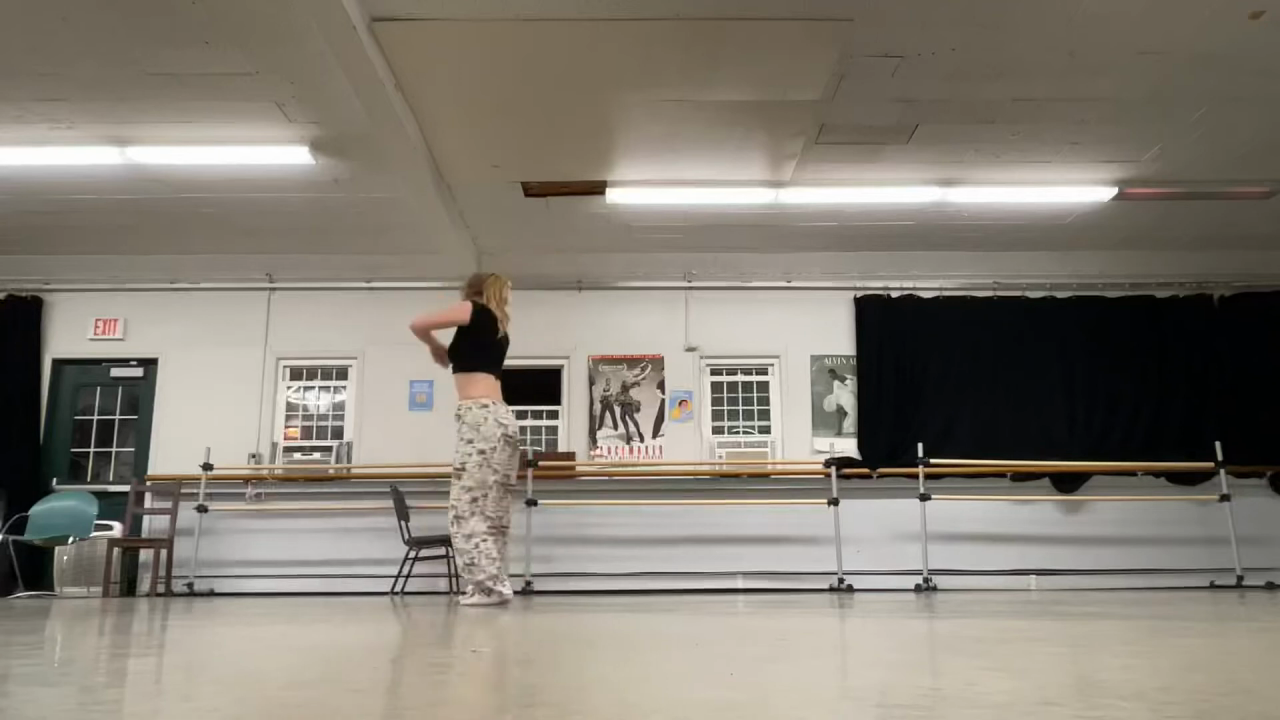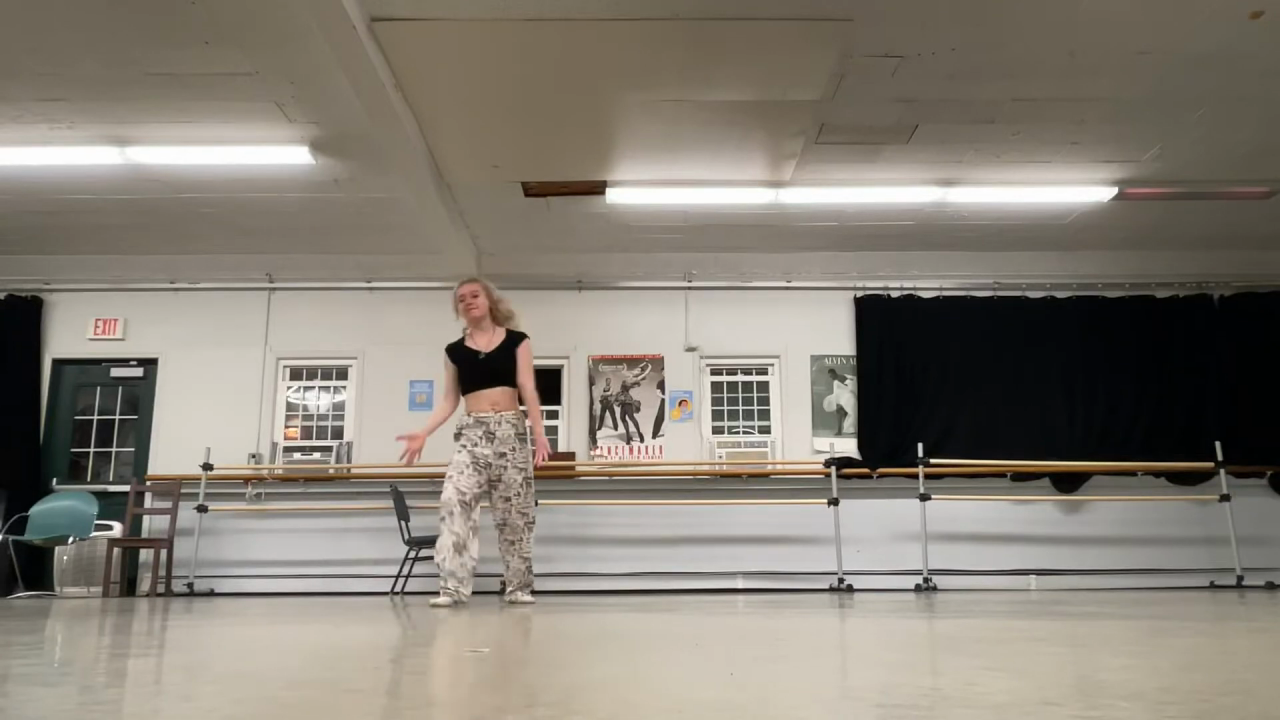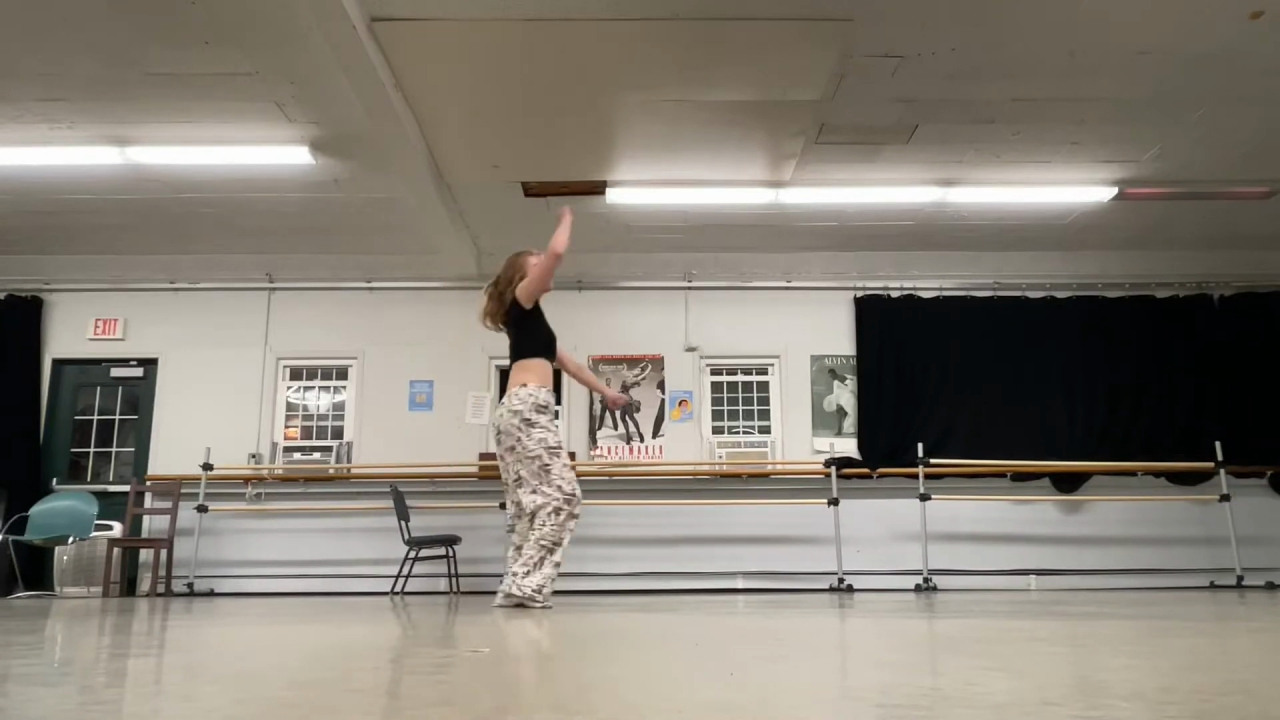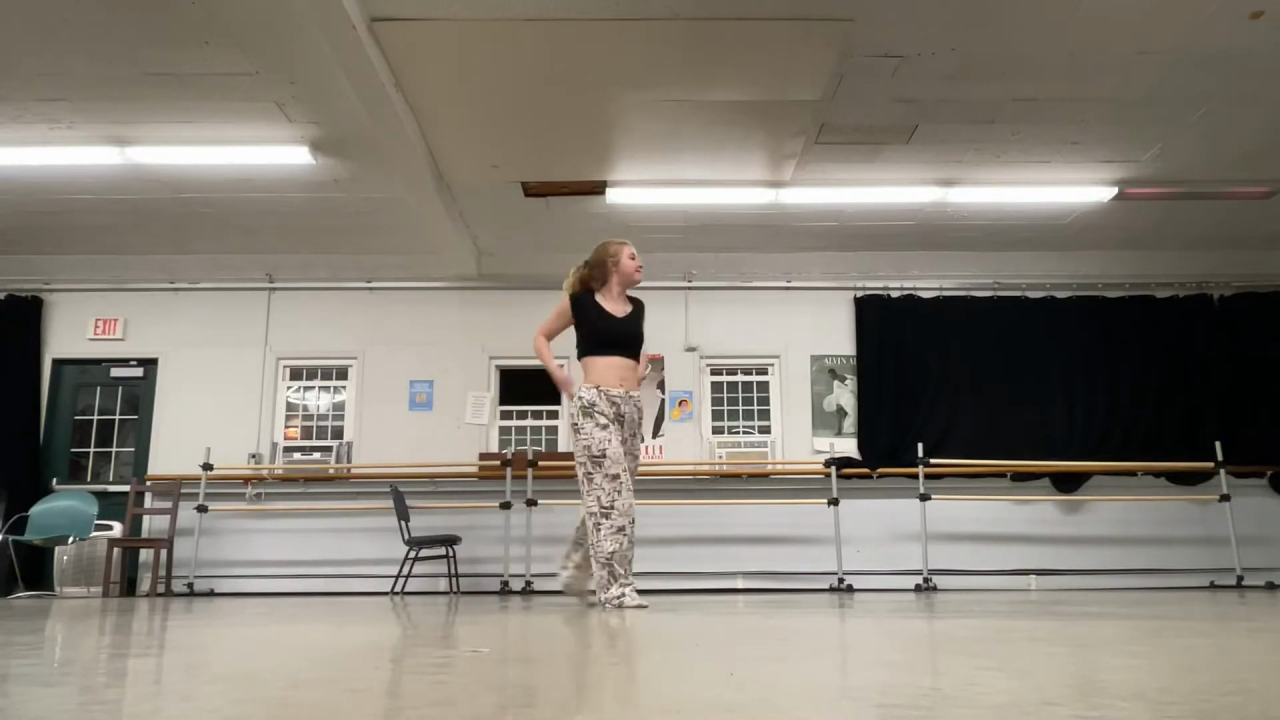
dt=1s
person 1, frame 1
left shoulder: (474, 312)
right shoulder: (500, 332)
left elbow: (419, 324)
left wrist: (433, 345)
right wrist: (450, 352)
left hip: (482, 417)
right hip: (501, 418)
left knee: (468, 508)
right knee: (491, 508)
left ankle: (492, 586)
right ankle: (490, 585)
person 1, frame 2
left shoulder: (516, 340)
right shoulder: (455, 350)
left elbow: (528, 389)
right elbow: (449, 403)
left wrist: (539, 433)
right wrist: (423, 434)
left hip: (512, 432)
right hip: (472, 434)
left knee: (516, 516)
right knee: (454, 500)
left ankle: (519, 587)
right ankle: (453, 586)
person 1, frame 3
left shoulder: (526, 317)
right shoulder: (521, 300)
left elbow: (564, 361)
right elbow: (555, 251)
left wrist: (605, 391)
right wrist: (565, 221)
left hip: (521, 411)
right hip: (528, 407)
left knee: (529, 504)
right knee: (561, 496)
left ankle: (518, 585)
right ankle: (527, 584)
person 1, frame 4
left shoulder: (637, 306)
right shoulder: (580, 302)
right elbow: (541, 337)
left wrist: (640, 369)
right wrist: (555, 370)
left hip: (629, 408)
right hip: (594, 406)
left knee: (608, 501)
right knee: (610, 500)
left ankle: (577, 570)
right ankle: (616, 588)
